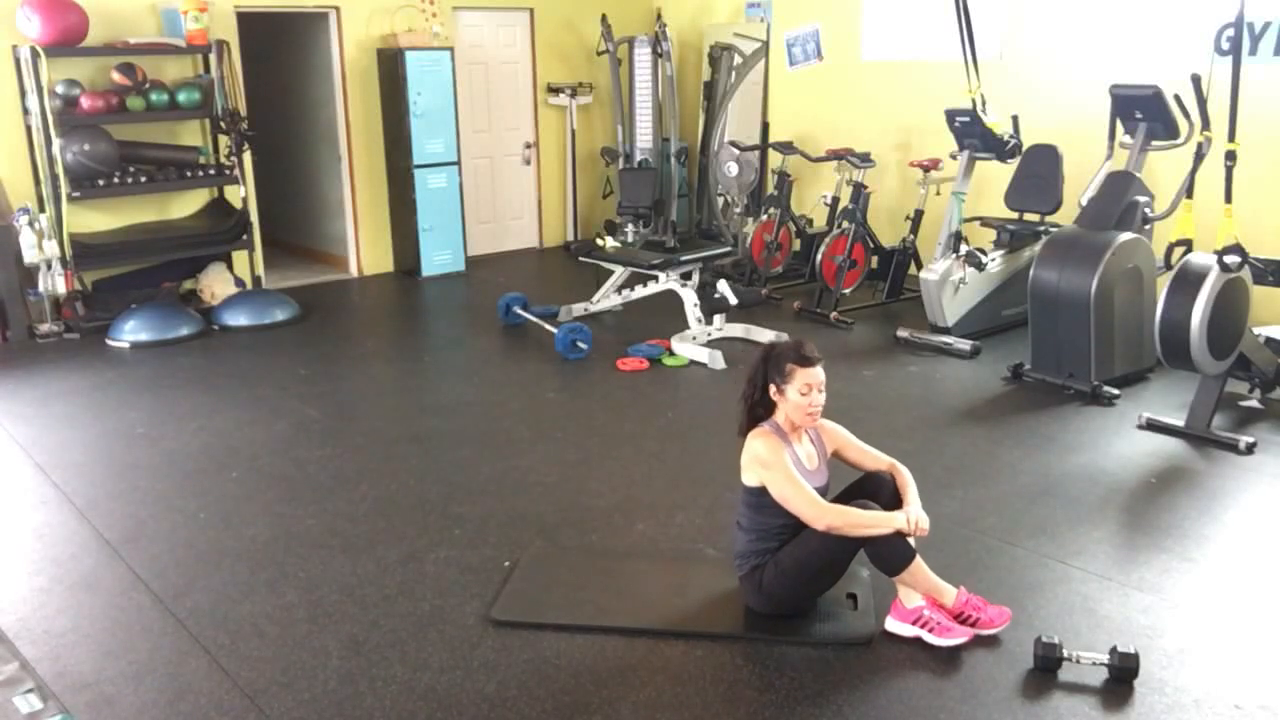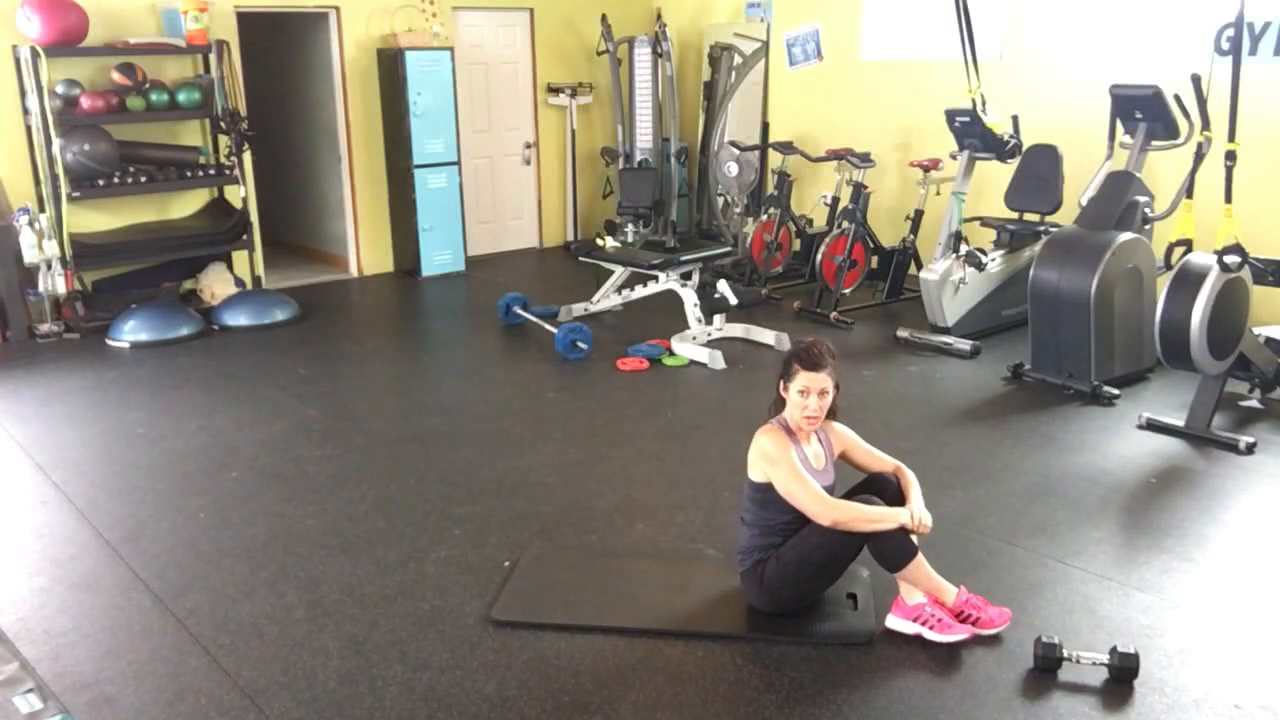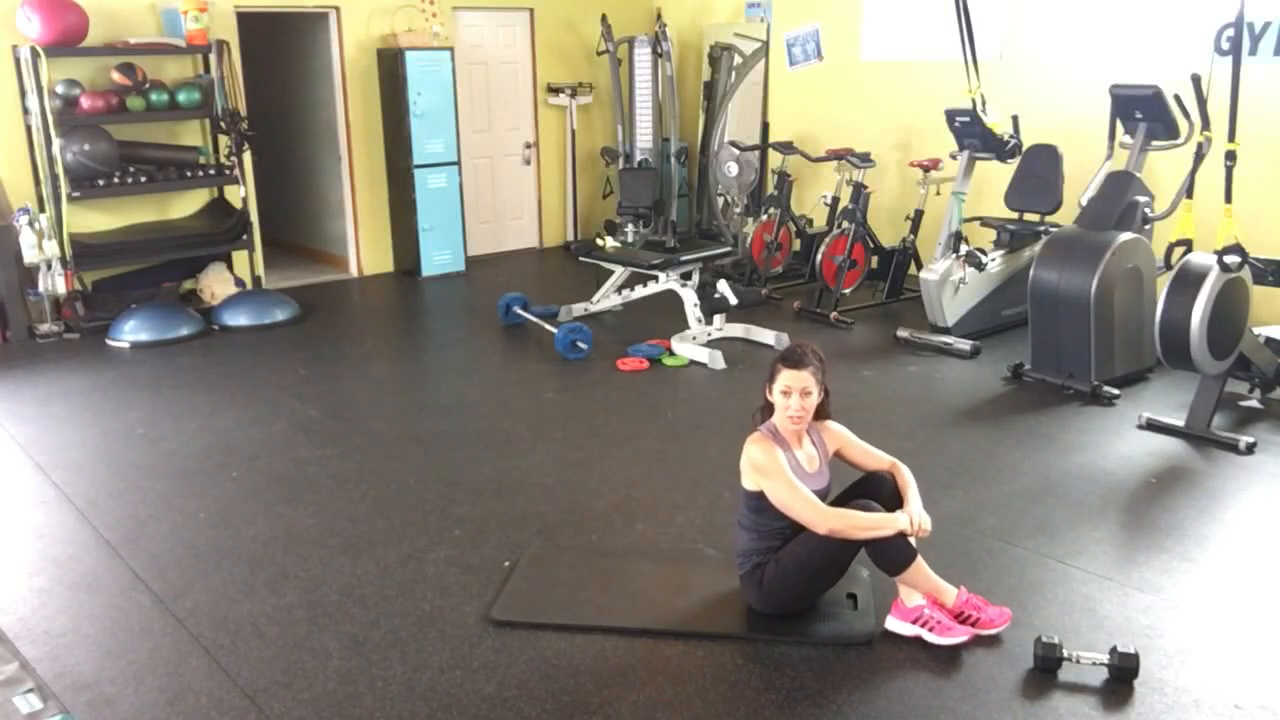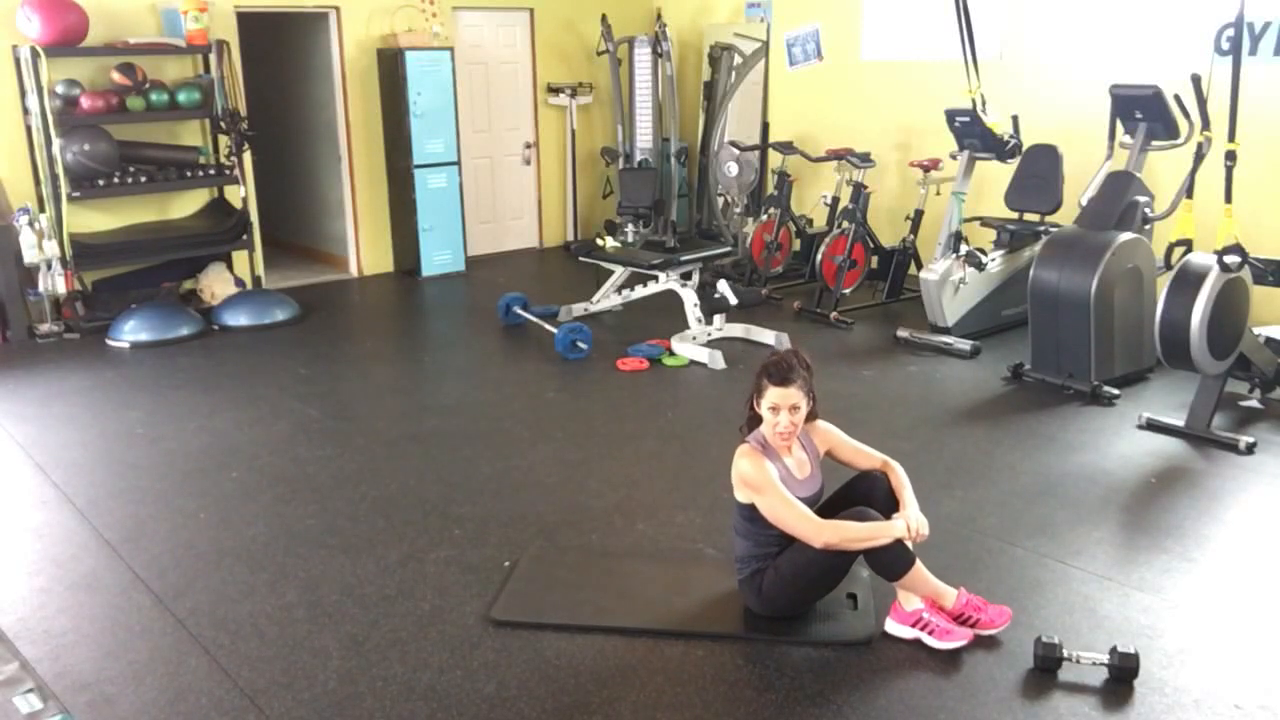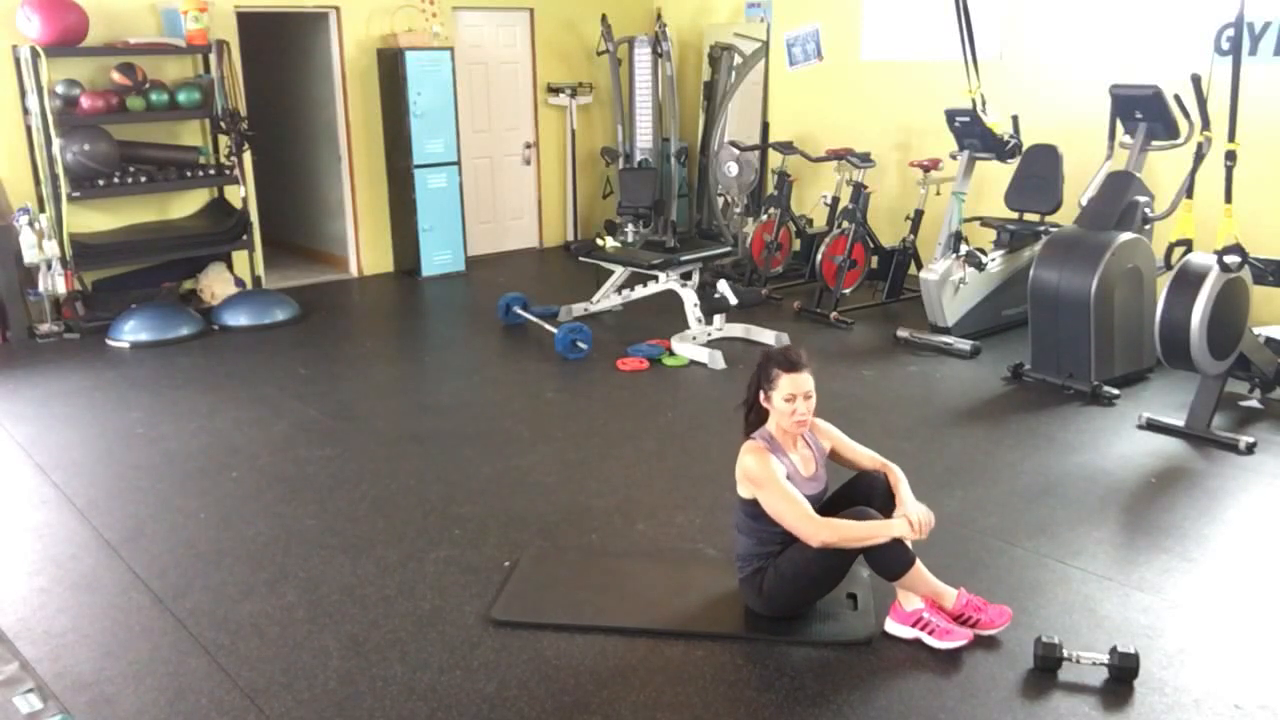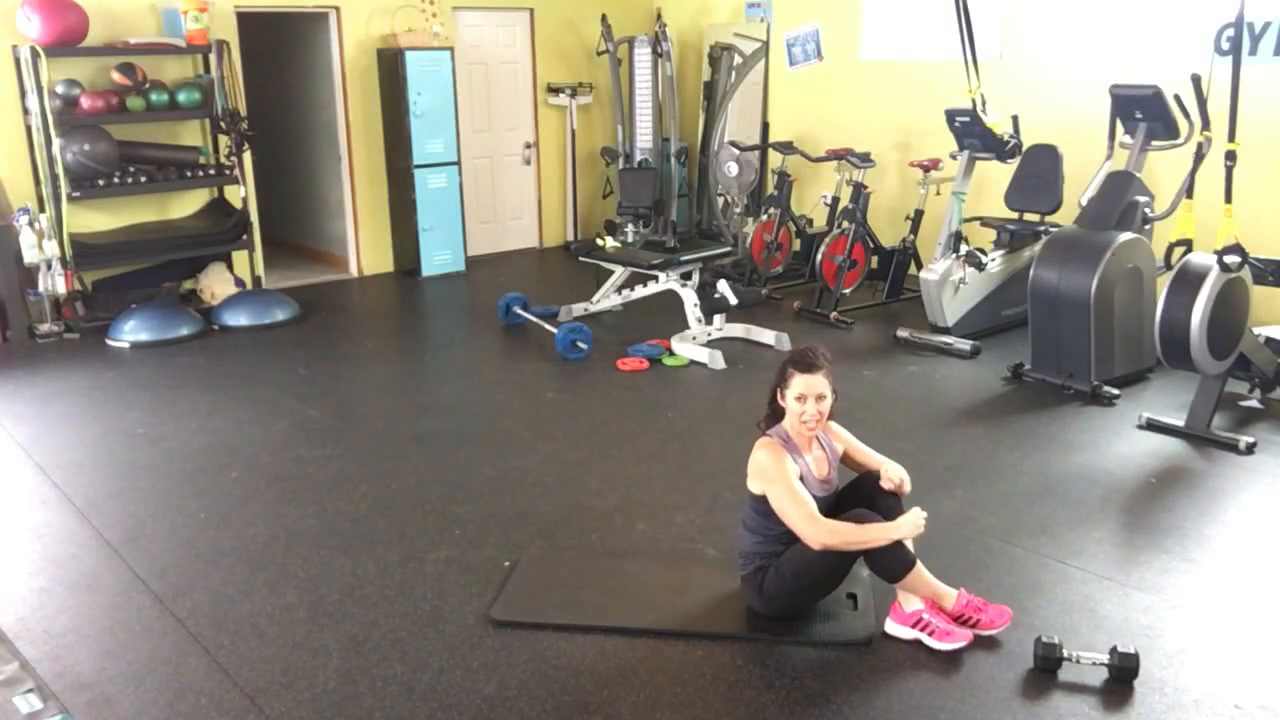
dt=0.5s
person 1, frame 1
left shoulder: (821, 432)
right shoulder: (763, 446)
left elbow: (894, 468)
right elbow: (822, 518)
left wrist: (912, 505)
right wrist: (898, 520)
left hip: (801, 554)
right hip: (767, 581)
left knee: (880, 484)
right knee: (864, 514)
left ankle: (911, 607)
right ankle: (950, 601)
person 1, frame 2
left shoulder: (830, 433)
right shoulder: (771, 443)
left elbow: (900, 471)
right elbow: (828, 513)
left wrist: (915, 505)
right wrist: (902, 516)
left hip: (803, 556)
right hip: (769, 578)
left knee: (885, 486)
right knee: (868, 508)
left ankle: (912, 604)
right ankle: (950, 599)
person 1, frame 3
left shoulder: (824, 432)
right shoulder: (761, 451)
left elbow: (895, 467)
right elbow: (825, 522)
left wrist: (913, 506)
right wrist: (899, 521)
left hip: (801, 554)
right hip: (768, 581)
left knee: (882, 484)
right knee: (864, 513)
left ankle: (911, 607)
right ankle: (950, 600)
person 1, frame 4
left shoulder: (814, 433)
right shoulder: (751, 463)
left elbow: (889, 466)
right elbow: (820, 535)
left wrist: (909, 508)
right wrist: (897, 528)
left hip: (801, 551)
right hip: (768, 585)
left knee: (875, 484)
right knee: (861, 521)
left ankle: (910, 609)
right ankle: (948, 601)
person 1, frame 5
left shoulder: (815, 432)
right shoulder: (757, 459)
left elbow: (885, 467)
right elbow: (817, 533)
left wrist: (906, 500)
right wrist: (896, 527)
left hip: (802, 553)
right hip: (768, 584)
left knee: (874, 484)
right knee: (862, 521)
left ankle: (910, 608)
right ankle: (948, 601)
person 1, frame 6
left shoulder: (828, 434)
right shoulder: (770, 455)
left elbow: (888, 469)
right elbow: (818, 535)
left wrist: (896, 475)
right wrist: (897, 528)
left hip: (807, 553)
right hip: (770, 582)
left knee: (879, 484)
right knee: (862, 523)
left ankle: (910, 609)
right ankle: (949, 602)
